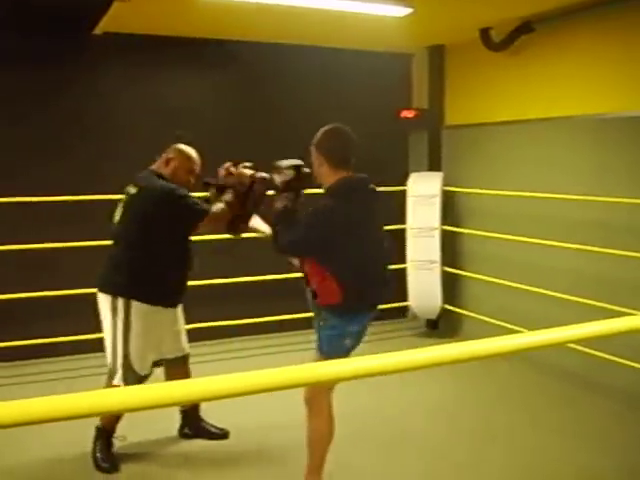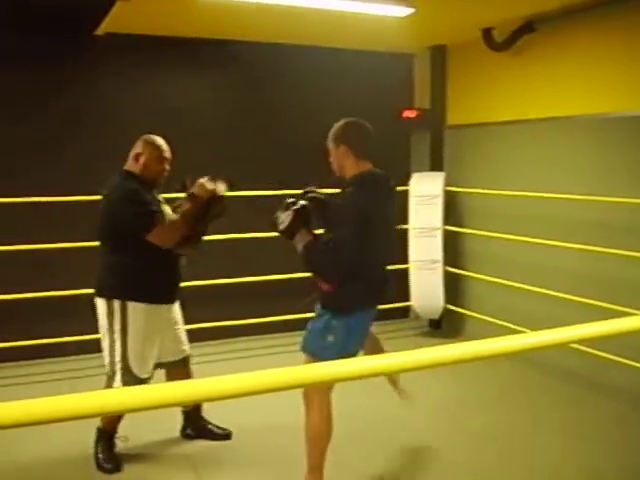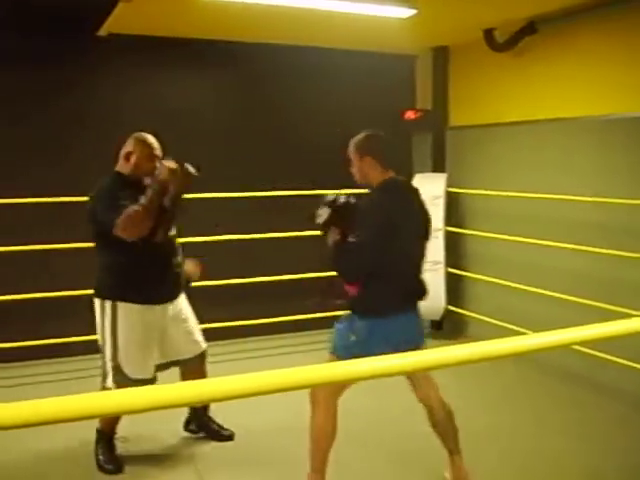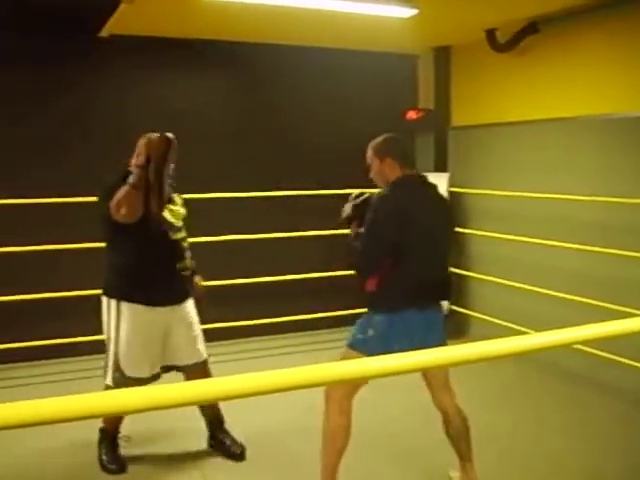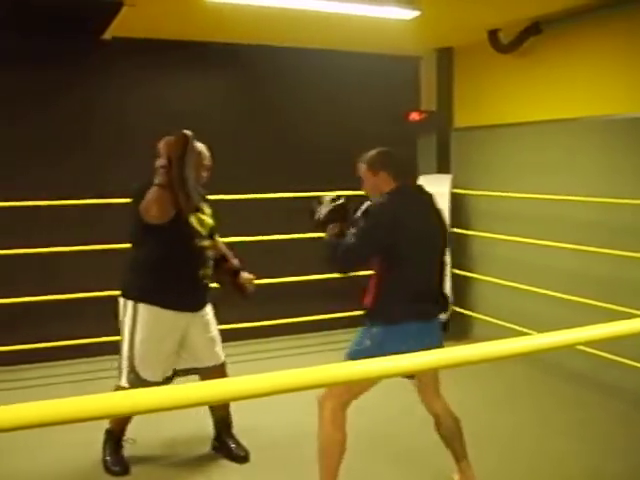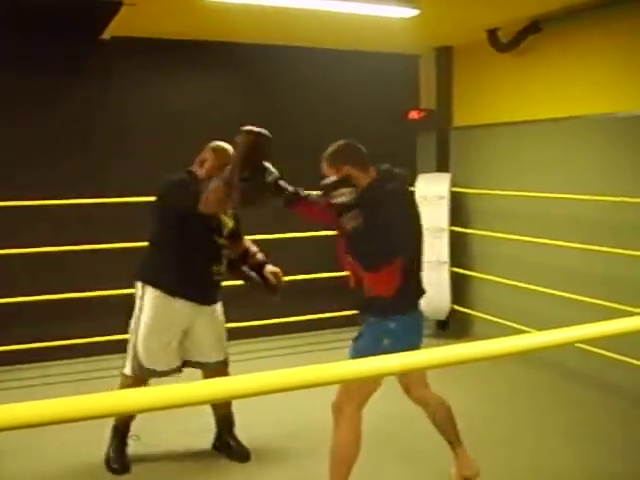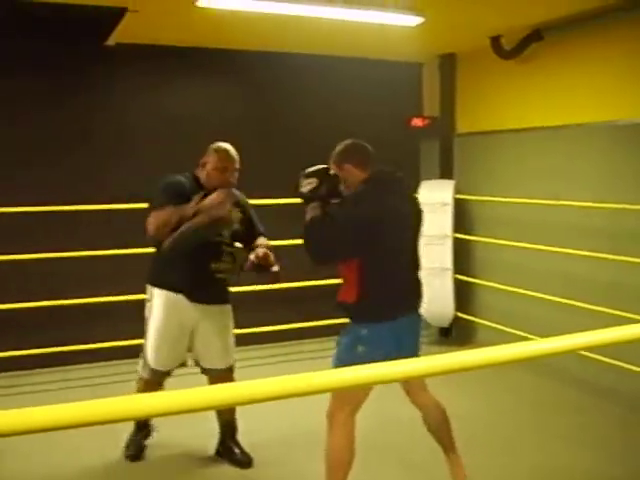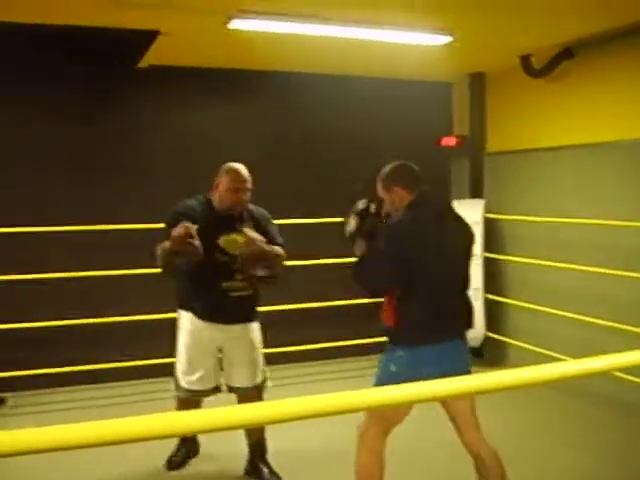
dt=0.2s
person 1, frame 1
left shoulder: (332, 211)
right shoulder: (361, 192)
left elbow: (284, 241)
left wrist: (283, 198)
left hip: (346, 310)
right hip: (357, 294)
left knee: (316, 397)
person 1, frame 2
left shoulder: (356, 200)
right shoulder: (381, 192)
left elbow: (332, 266)
left wrist: (297, 233)
right wrist: (322, 211)
left hip: (343, 308)
right hip: (362, 298)
left knee: (315, 395)
right knee: (360, 332)
right ankle: (391, 377)
person 1, frame 3
left shoulder: (376, 207)
right shoulder: (412, 202)
left elbow: (353, 268)
left wrist: (333, 232)
right wrist: (355, 225)
left hip: (372, 319)
right hip: (406, 313)
left knee: (323, 397)
right knee: (427, 392)
person 1, frame 4
left shoulder: (388, 202)
right shoulder: (437, 201)
left elbow: (365, 261)
left wrist: (355, 224)
left hip: (392, 316)
right hip: (430, 312)
left knee: (337, 394)
right knee: (444, 397)
person 1, frame 5
left shoulder: (387, 211)
right shoulder: (428, 210)
left elbow: (346, 259)
left wrist: (332, 226)
left hip: (392, 325)
right hip: (426, 322)
left knee: (331, 403)
right knee: (433, 400)
person 1, frame 6
left shoulder: (386, 197)
right shoulder: (371, 196)
left elbow: (377, 256)
right elbow: (324, 211)
left wrist: (350, 213)
right wrist: (281, 185)
left hip: (393, 315)
right hip: (400, 312)
left knee: (347, 407)
right knee: (419, 391)
person 1, frame 7
left shoulder: (360, 202)
right shoulder: (402, 195)
left elbow: (321, 251)
left wrist: (313, 202)
right wrist: (329, 204)
left hip: (373, 324)
right hip: (406, 316)
left knee: (340, 414)
right knee: (419, 393)
person 1, frame 8
left shoulder: (401, 228)
right shoulder: (457, 225)
left elbow: (373, 283)
left wrist: (360, 243)
left hip: (413, 350)
right hip: (452, 344)
left knee: (372, 435)
right knee: (472, 437)
person 2, frame 1
left shoulder: (152, 190)
right shoulder: (162, 193)
left elbow: (191, 216)
right elbow: (210, 222)
left wrist: (225, 189)
right wrist: (234, 192)
left hip: (160, 296)
right hip: (130, 297)
left knee: (177, 359)
right knee: (126, 374)
left ankle: (190, 420)
right ankle: (102, 439)
person 2, frame 2
left shoulder: (144, 191)
right shoulder: (125, 193)
left elbow: (166, 234)
right elbow: (166, 236)
left wrist: (196, 202)
right wrist: (197, 203)
left hip: (161, 297)
right hip: (127, 300)
left knee: (179, 359)
right knee: (126, 376)
left ankle: (193, 421)
right ankle: (104, 440)
person 2, frame 3
left shoulder: (149, 189)
right shoulder: (109, 193)
right elbow: (132, 231)
left wrist: (181, 264)
right wrist: (157, 189)
left hip: (170, 295)
right hip: (126, 301)
left knee: (195, 355)
right knee: (123, 378)
left ankle: (198, 417)
right ankle: (104, 441)
person 2, frame 4
left shoulder: (166, 189)
right shoulder: (121, 189)
right elbow: (126, 213)
left wrist: (190, 273)
right wrist: (143, 165)
left hip: (178, 299)
right hip: (132, 301)
left knee: (198, 366)
right knee: (124, 377)
left ankle: (217, 432)
right ankle: (108, 441)
person 2, frame 5
left shoulder: (197, 199)
right shoulder: (157, 191)
left elbow: (210, 241)
right elbow: (158, 214)
left wrist: (237, 271)
right wrist: (166, 165)
left hip: (196, 303)
right hip: (151, 303)
left knee: (215, 370)
right knee: (135, 379)
left ankle: (223, 435)
right ankle: (112, 442)
person 2, frame 6
left shoulder: (225, 198)
right shoulder: (184, 185)
left elbow: (235, 241)
right elbow: (216, 202)
left wrist: (260, 263)
right wrist: (244, 155)
left hip: (206, 297)
right hip: (163, 293)
left knee: (216, 365)
right knee: (140, 368)
left ankle: (225, 433)
right ankle: (118, 439)
person 2, frame 7
left shoulder: (237, 201)
right shoulder: (176, 187)
left elbow: (257, 238)
right elbow: (157, 224)
left wrist: (261, 251)
right wrist: (200, 208)
left hip: (215, 300)
right hip: (170, 294)
left knee: (221, 370)
right knee: (155, 368)
left ankle: (228, 439)
right ankle: (141, 426)
person 2, frame 8
left shoulder: (257, 217)
right shoulder: (189, 212)
left elbow: (278, 257)
right elbow: (163, 262)
left wrist: (260, 249)
right wrist: (174, 242)
left hip: (242, 320)
right hip: (196, 317)
left knee: (251, 389)
right knee: (189, 388)
right ankle: (187, 442)
